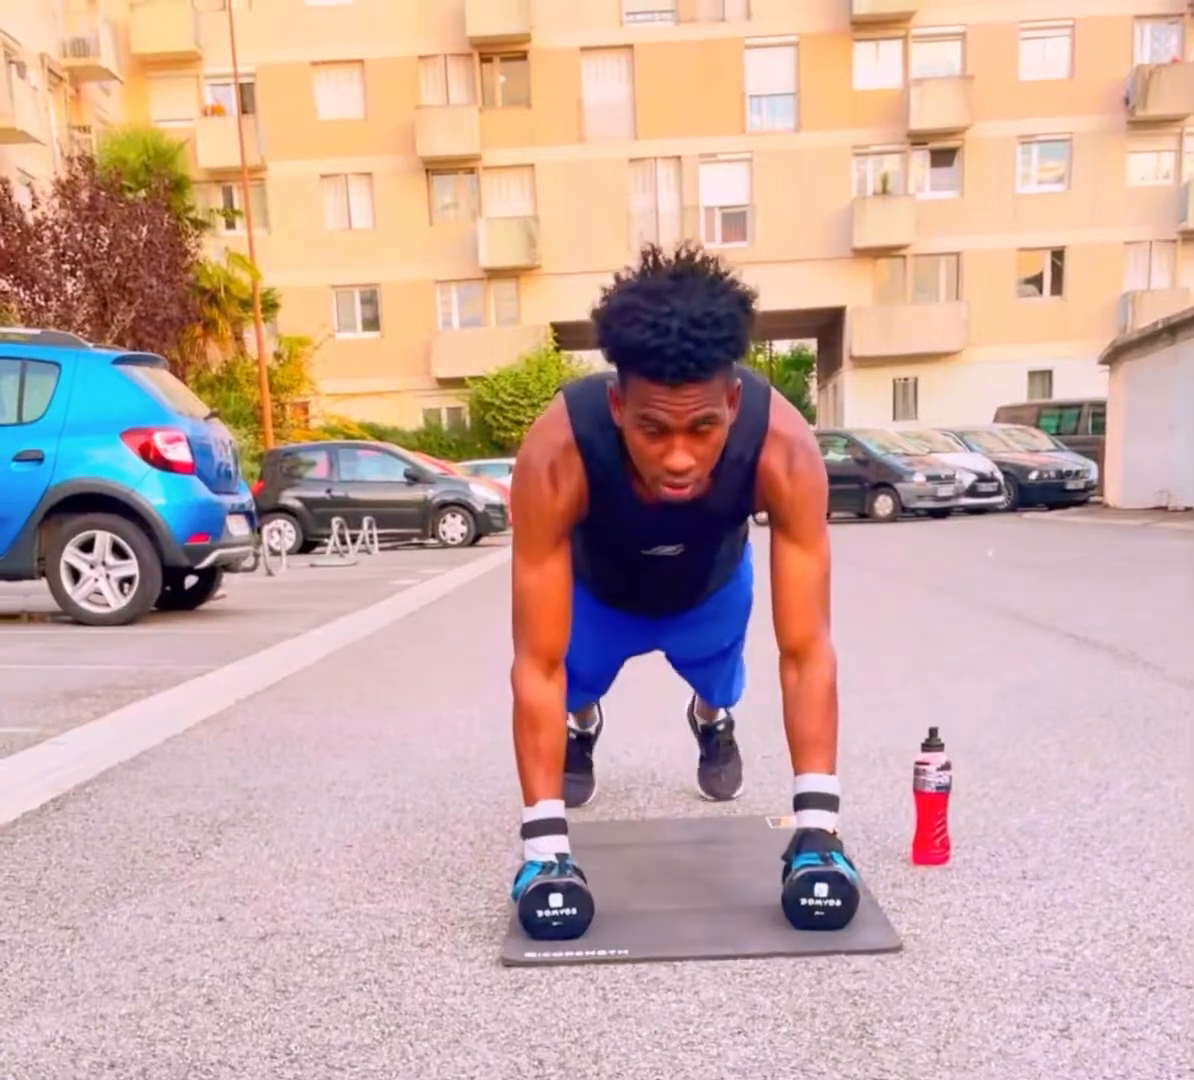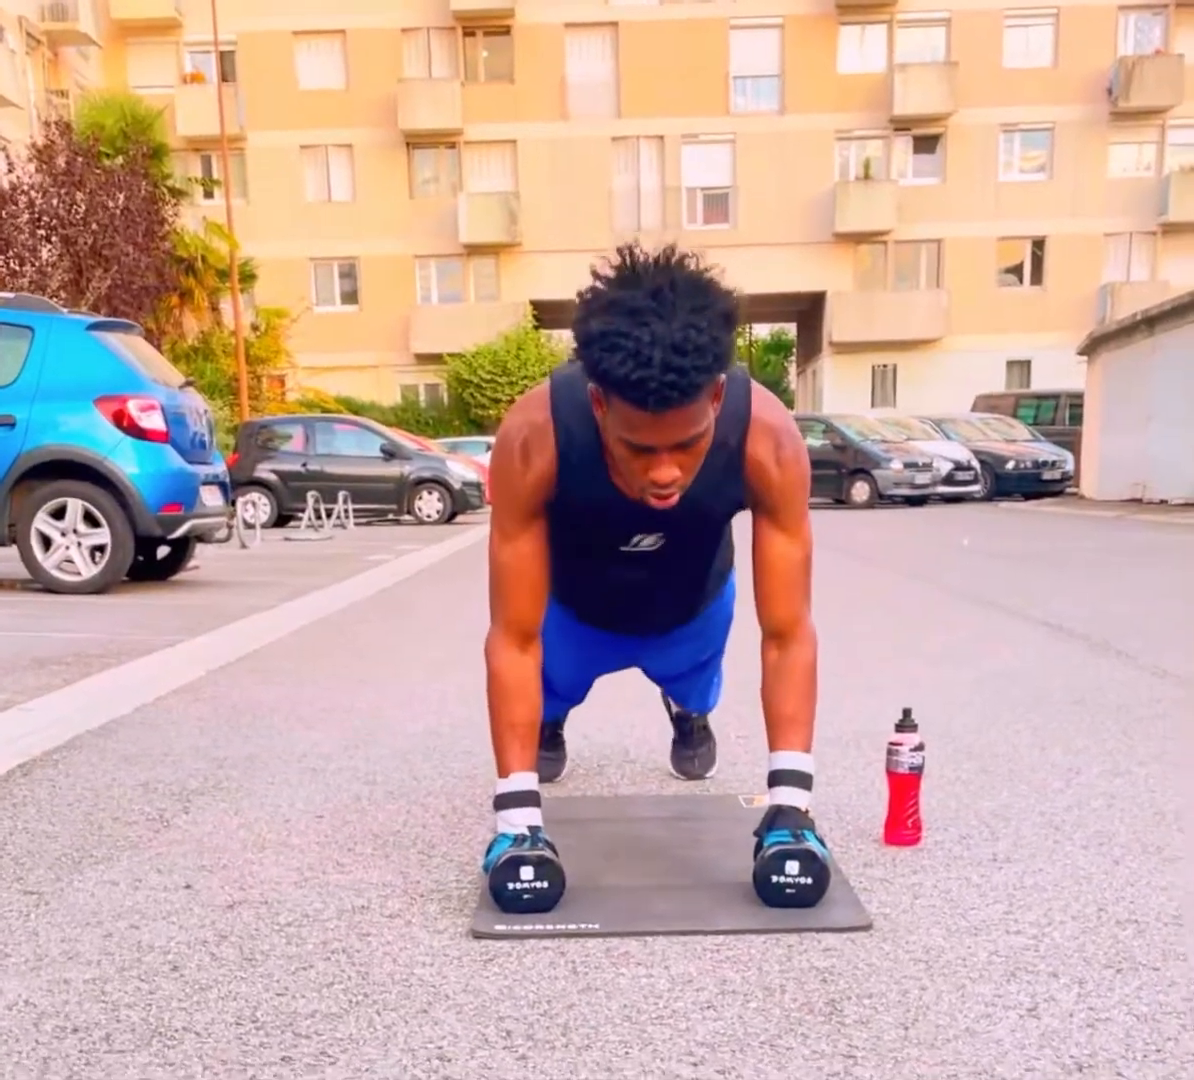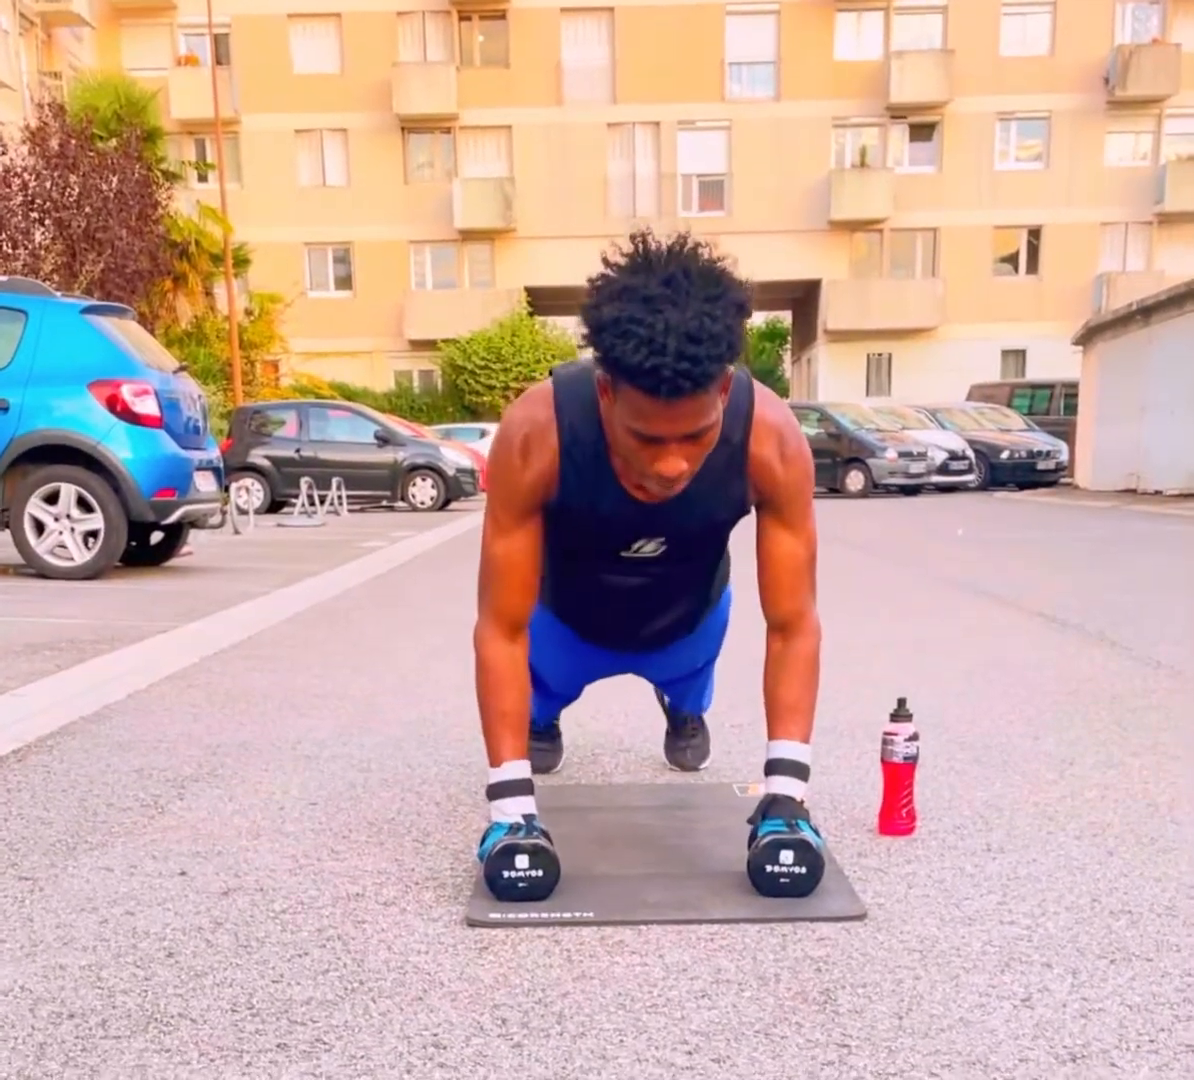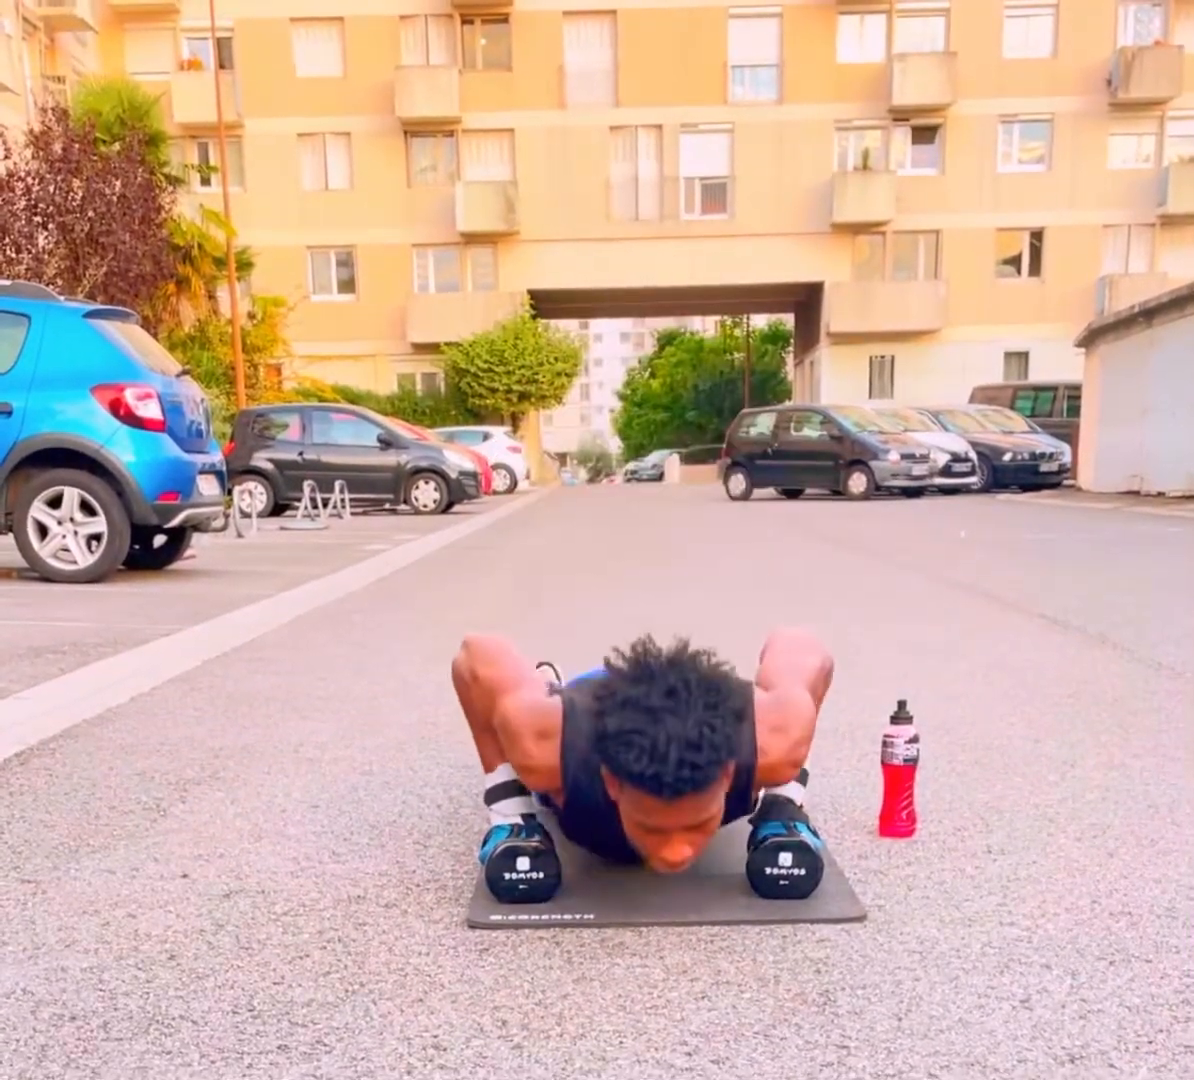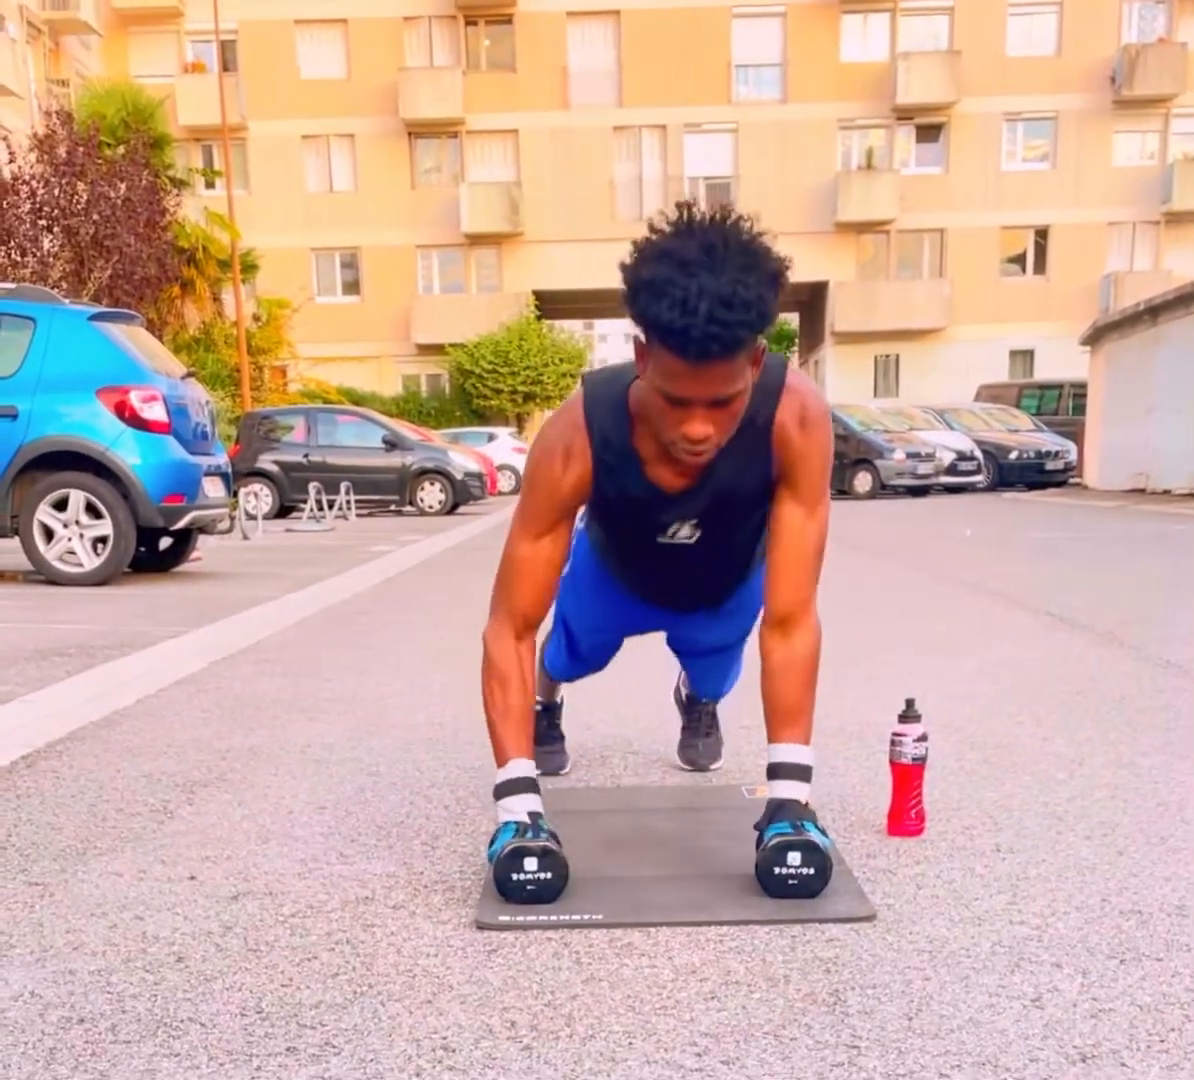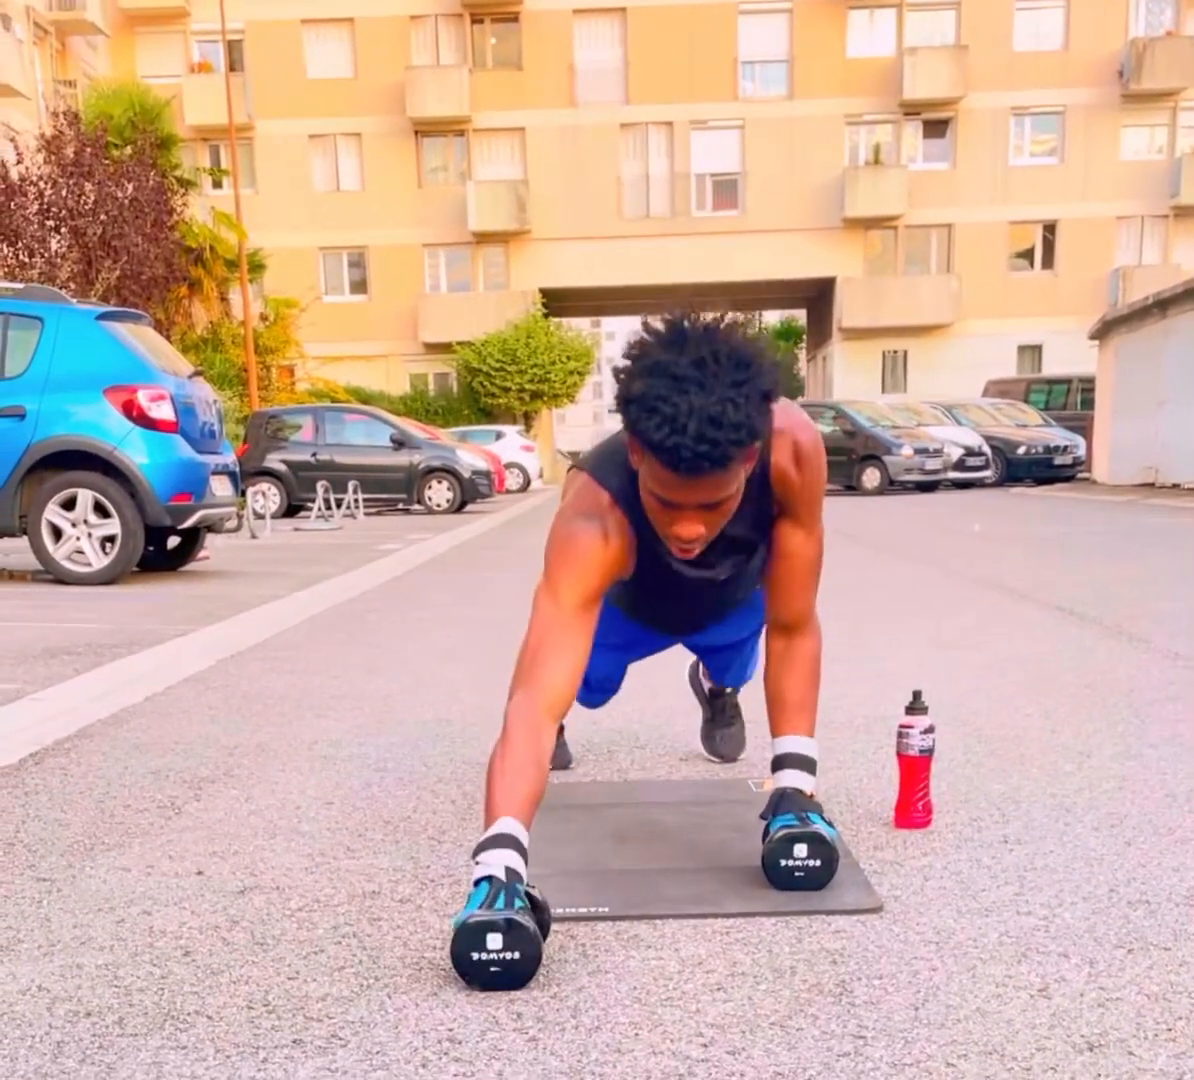
dt=0.7s
person 1, frame 1
left shoulder: (783, 446)
right shoulder: (556, 452)
left elbow: (806, 650)
right elbow: (538, 664)
left wrist: (817, 822)
right wrist: (545, 840)
left hip: (711, 585)
right hip: (599, 593)
left ankle: (713, 724)
right ankle: (580, 729)
person 1, frame 2
left shoulder: (768, 440)
right shoulder: (532, 438)
left elbow: (787, 633)
right elbow: (514, 638)
left wrist: (790, 800)
right wrist: (516, 810)
left hip: (693, 604)
right hip: (575, 608)
left knee: (694, 691)
left ankle: (689, 714)
right ankle: (549, 723)
person 1, frame 3
left shoulder: (772, 438)
right shoulder: (534, 434)
left elbow: (791, 626)
right elbow: (501, 628)
left wrist: (786, 787)
right wrist: (510, 797)
left hip: (690, 616)
right hip: (569, 618)
left knee: (689, 698)
right knee: (543, 702)
left ankle: (684, 714)
right ankle: (541, 720)
person 1, frame 4
left shoulder: (773, 741)
right shoulder: (544, 748)
left elbow: (810, 655)
right elbow: (473, 660)
left wrist: (784, 798)
right wrist: (507, 806)
person 1, frame 5
left shoulder: (796, 415)
right shoulder: (579, 437)
left elbow: (790, 620)
right elbow: (511, 628)
left wrist: (789, 790)
right wrist: (517, 793)
left hip: (725, 581)
right hip: (616, 569)
left knee: (715, 674)
right knee: (573, 655)
left ankle: (697, 702)
right ankle: (544, 699)
person 1, frame 6
left shoulder: (792, 447)
right shoulder: (595, 518)
left elbow: (792, 627)
right elbow: (535, 706)
left wrist: (794, 784)
right wrist: (498, 865)
left hip: (736, 587)
right hip: (630, 599)
left knee: (733, 669)
left ankle: (714, 686)
